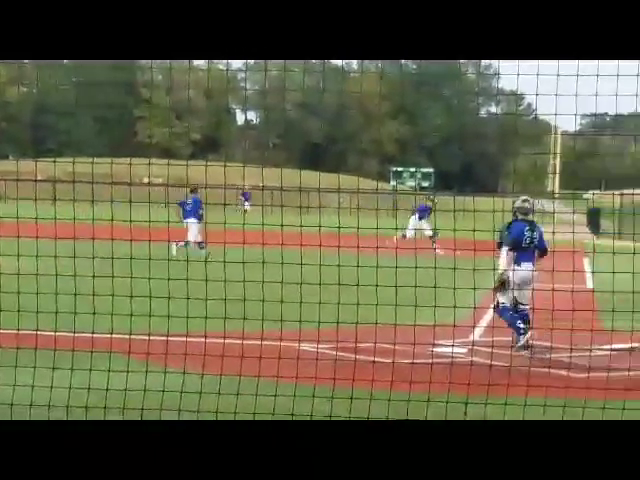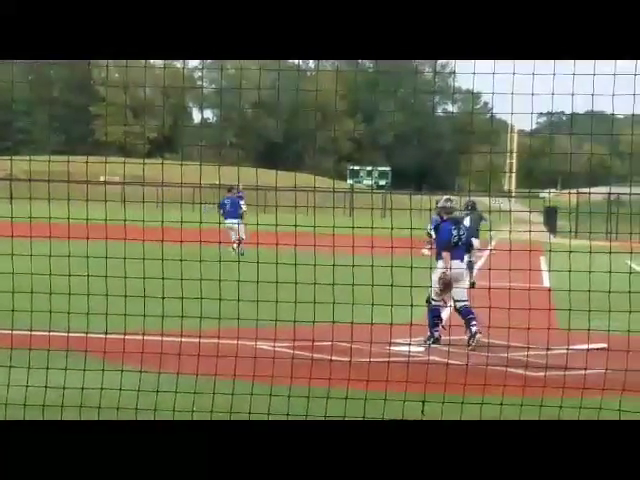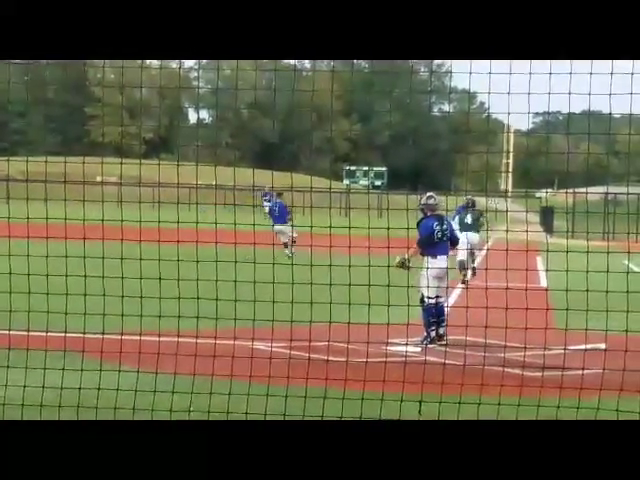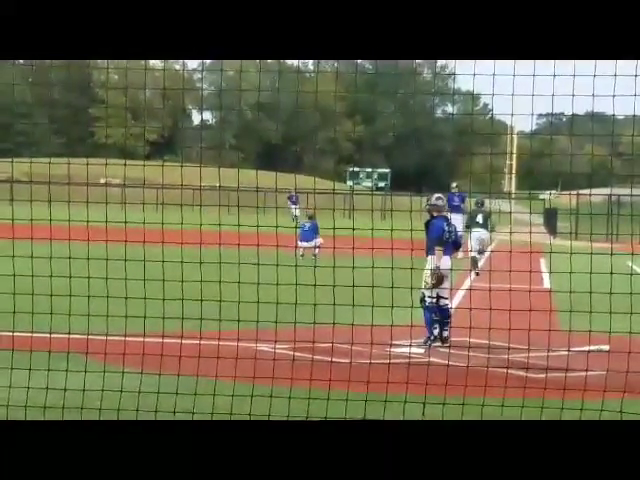
dt=0.5s
person 1, frame 1
left shoulder: (516, 226)
right shoulder: (536, 228)
left elbow: (511, 250)
right elbow: (543, 252)
left wrist: (504, 271)
left hip: (515, 269)
right hip: (529, 270)
left knee: (503, 306)
right knee: (523, 307)
left ankle: (522, 332)
right ankle: (523, 341)
person 1, frame 2
left shoulder: (444, 226)
right shoulder: (461, 225)
left elbow: (445, 250)
right elbow: (468, 247)
left wrist: (444, 272)
left hip: (445, 267)
right hip: (460, 266)
left knee: (435, 301)
right knee: (462, 303)
left ankle: (434, 336)
right ankle: (473, 331)
person 1, frame 3
left shoulder: (426, 223)
right shoulder: (445, 220)
left elbow: (420, 245)
right elbow: (454, 242)
left wrist: (407, 257)
left hip: (432, 263)
right hip: (444, 262)
left knee: (428, 301)
right knee: (440, 300)
left ankle: (430, 336)
right ankle: (440, 334)
person 1, frame 4
left shoulder: (435, 223)
right shoulder: (449, 223)
left elbow: (438, 245)
right elbow: (457, 245)
left wrist: (436, 266)
left hip: (436, 262)
right hip: (446, 263)
left knee: (427, 299)
right knee: (443, 301)
left ankle: (433, 335)
right ankle: (444, 336)
